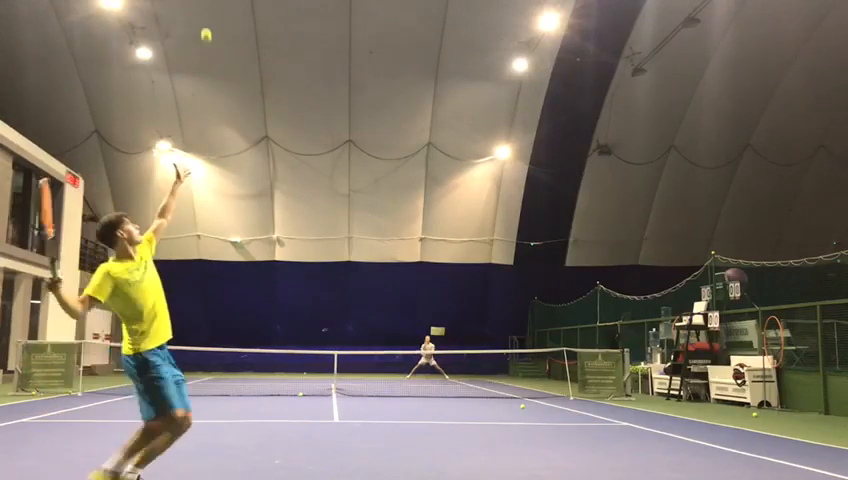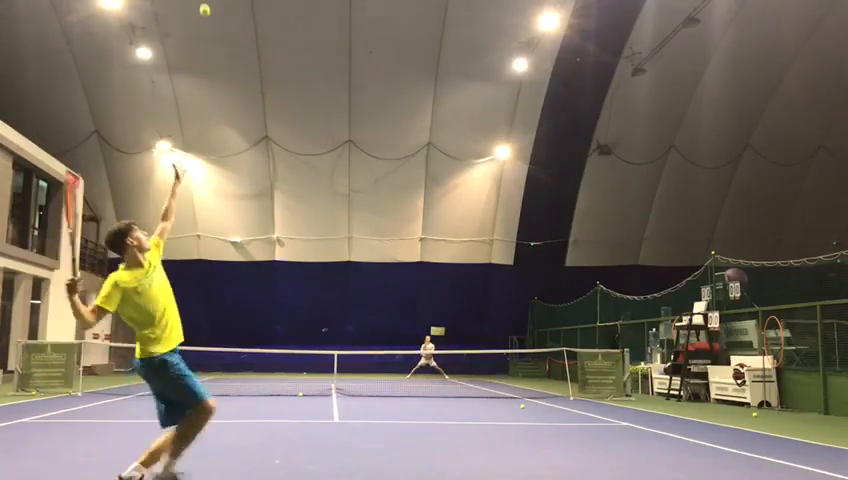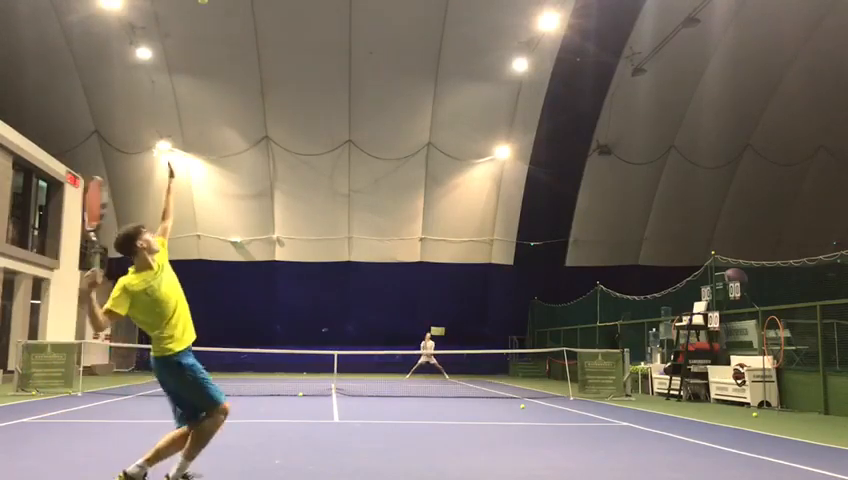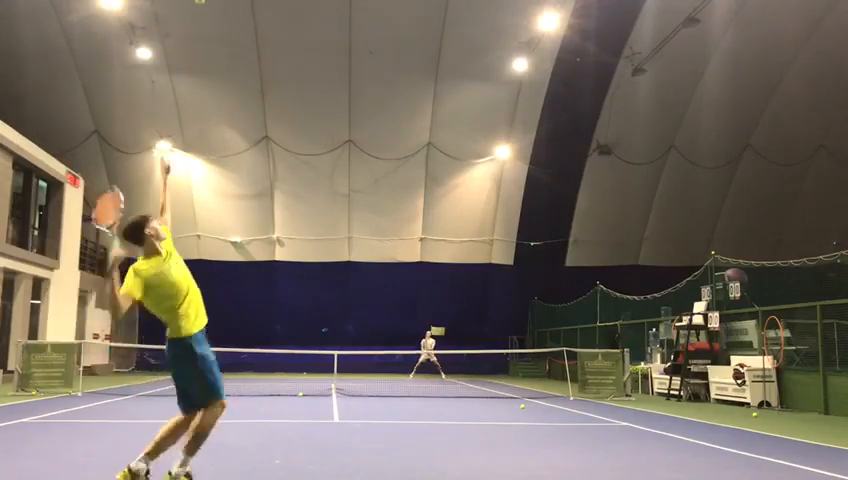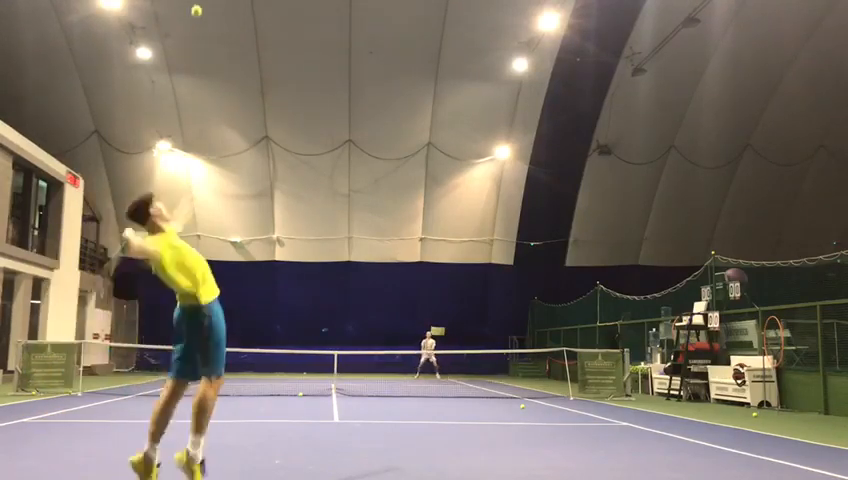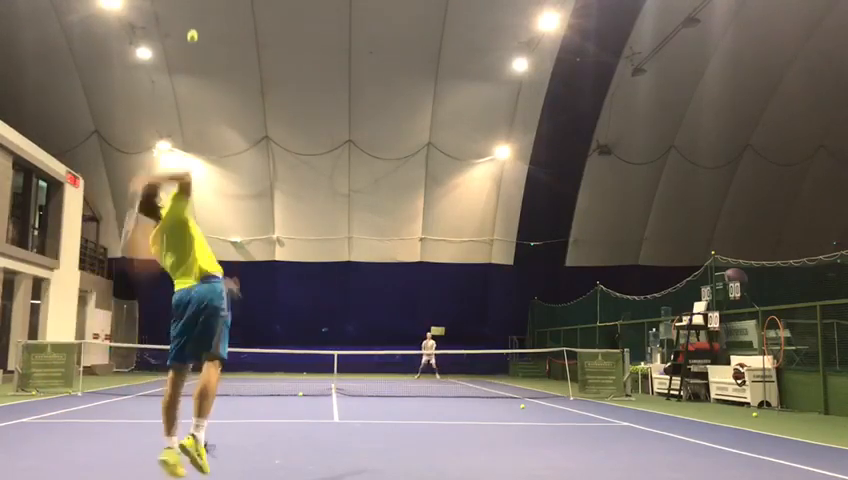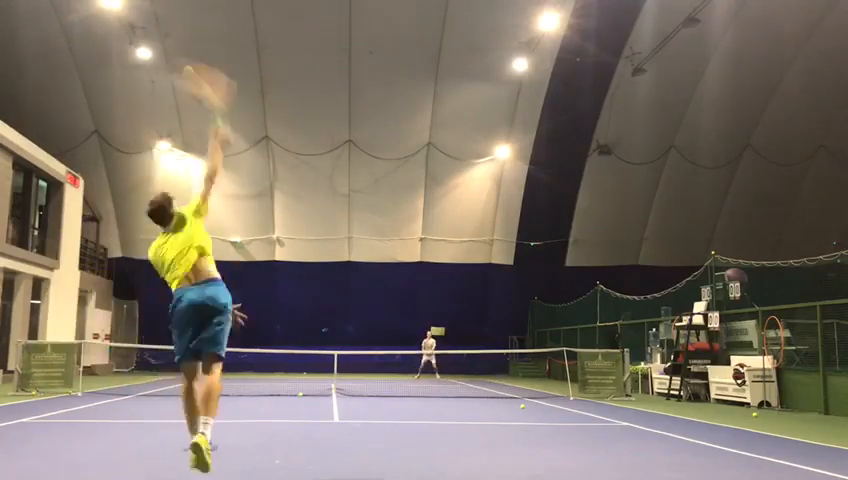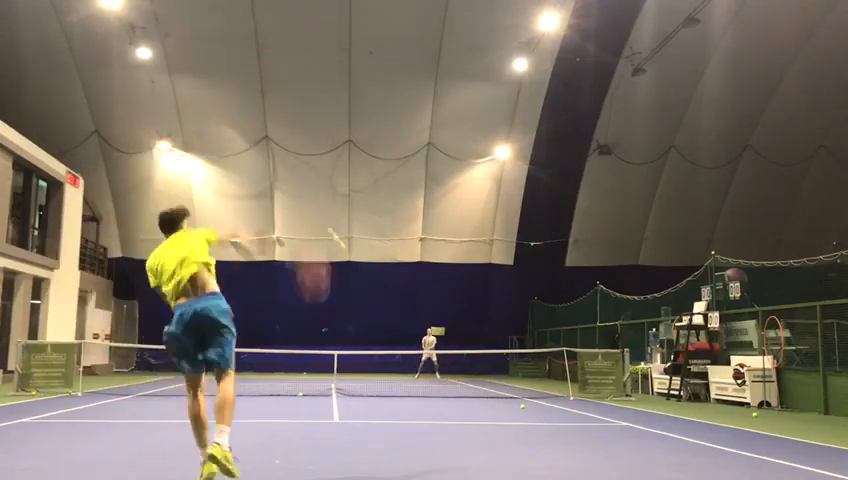
dt=0.1s
person 1, frame 1
left shoulder: (143, 252)
right shoulder: (109, 272)
left elbow: (163, 218)
right elbow: (78, 311)
left wrist: (177, 184)
right wrist: (58, 292)
left hip: (160, 353)
right hip: (143, 356)
left knee: (181, 421)
right knee: (176, 416)
person 1, frame 2
left shoulder: (151, 259)
right shoulder: (118, 282)
left elbow: (166, 221)
right elbow: (88, 321)
left wrist: (176, 185)
right wrist: (73, 296)
left hip: (168, 355)
right hip: (157, 358)
left knee: (183, 425)
right knee: (205, 407)
person 1, frame 3
left shoulder: (159, 260)
right shoulder: (128, 285)
left elbow: (166, 220)
right elbow: (100, 324)
left wrist: (170, 183)
right wrist: (89, 293)
left hip: (181, 354)
right hip: (172, 357)
left knee: (192, 426)
right knee: (219, 410)
person 1, frame 4
left shoulder: (165, 250)
right shoulder: (139, 272)
left elbow: (164, 213)
right elbow: (118, 312)
left wrist: (164, 179)
right wrist: (113, 274)
left hip: (190, 339)
right hip: (187, 342)
left knee: (191, 414)
right knee: (215, 406)
person 1, frame 5
left shoulder: (164, 236)
right shoulder: (157, 240)
left elbow: (174, 222)
right elbow: (143, 248)
left wrist: (177, 217)
left hip: (195, 308)
right hip: (202, 308)
left knee: (175, 384)
right knee: (212, 378)
left ankle: (149, 456)
right ankle: (193, 454)
person 1, frame 6
left shoulder: (155, 240)
right shoulder: (173, 214)
right elbow: (184, 180)
left wrist: (220, 281)
left hip: (184, 296)
right hip: (208, 292)
left knee: (177, 374)
right knee: (212, 364)
left ankle: (170, 447)
right ankle: (196, 438)
person 1, frame 7
left shoulder: (155, 250)
right shoulder: (188, 221)
right elbow: (211, 175)
right wrist: (217, 142)
left hip: (181, 302)
right hip: (211, 293)
left knee: (189, 375)
right knee: (211, 366)
left ankle: (197, 438)
right ankle: (203, 433)
person 1, frame 8
left shoulder: (153, 260)
right shoulder: (196, 237)
left elbow: (162, 295)
left hip: (182, 313)
right hip: (210, 306)
left knee: (194, 387)
right knee: (224, 376)
right ankle: (220, 445)
